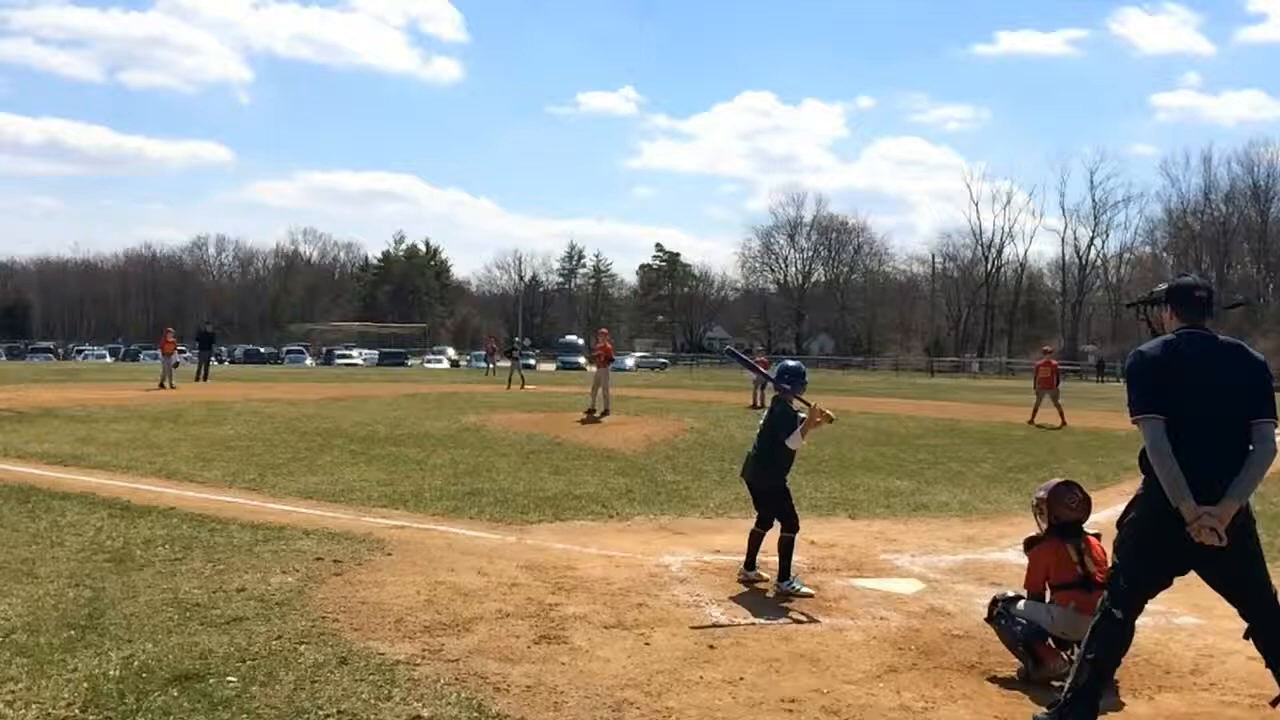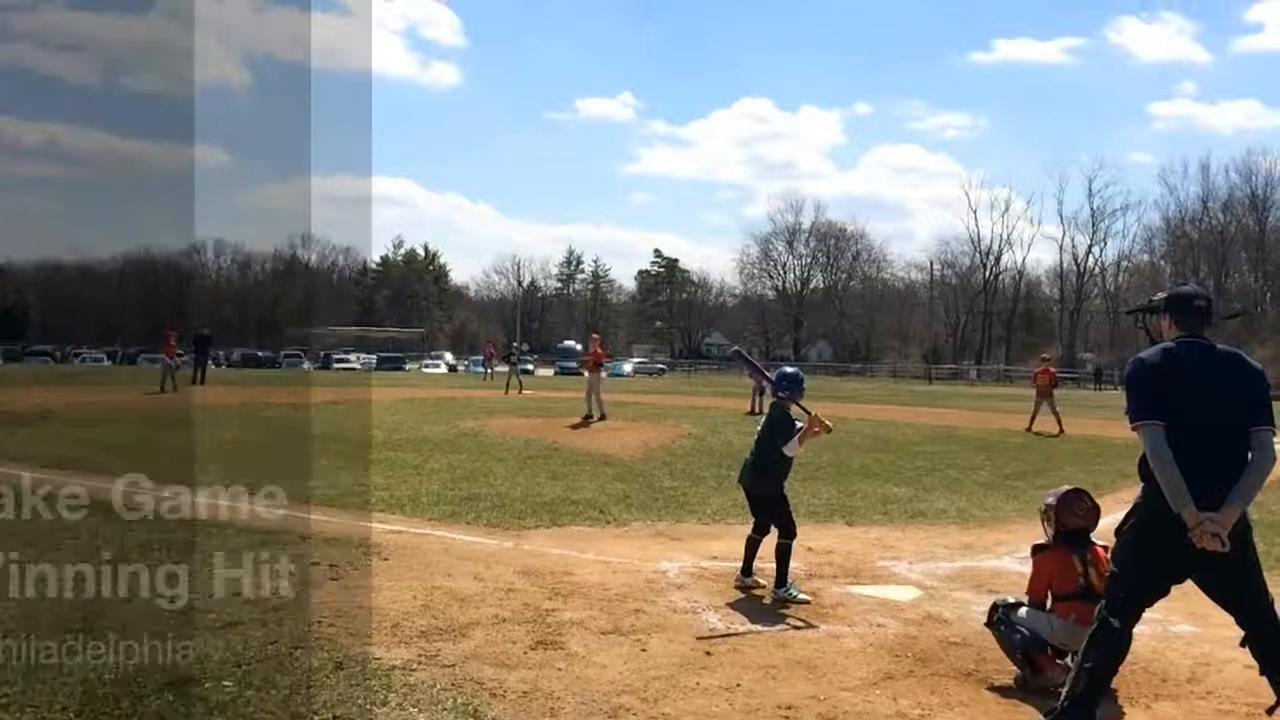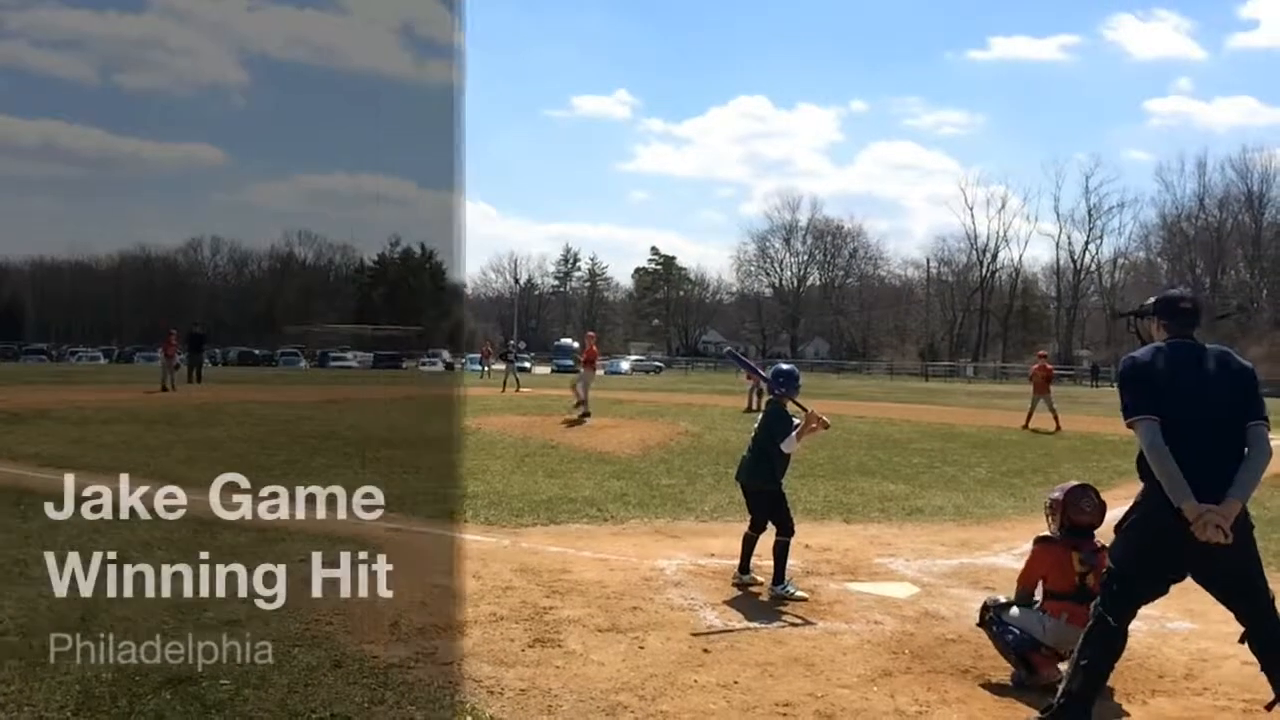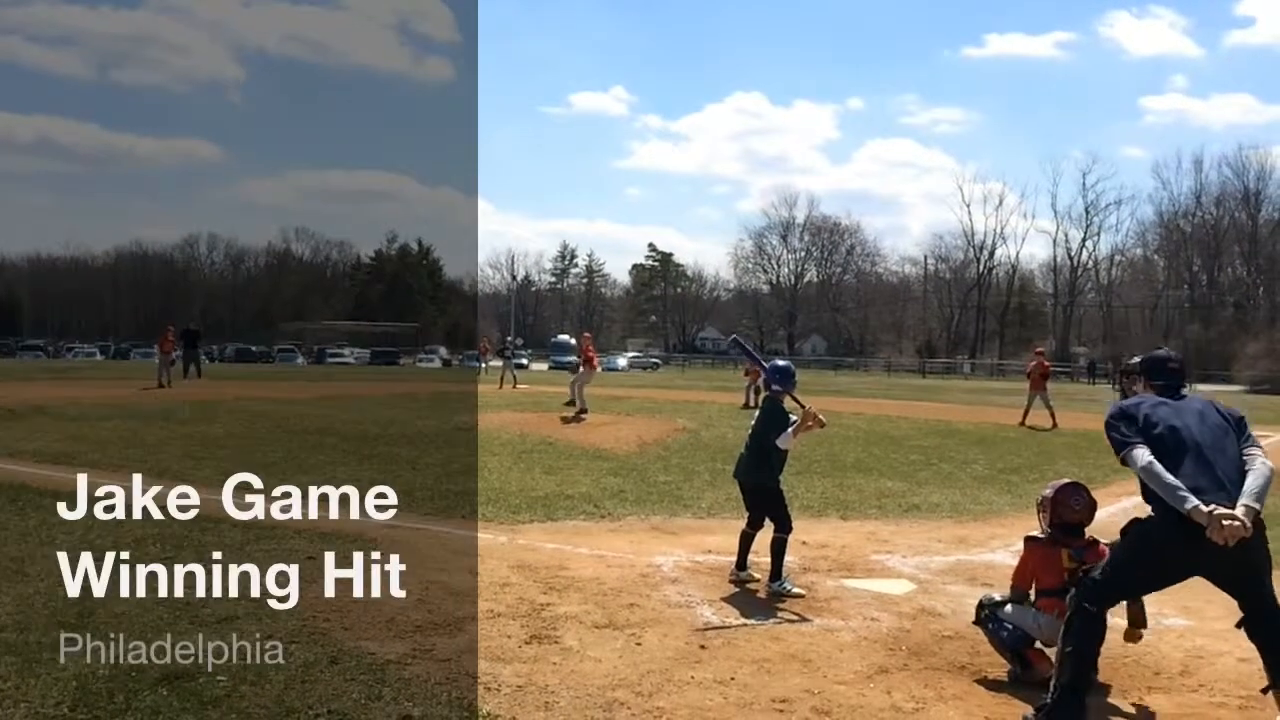
dt=0.4s
person 1, frame 1
left shoulder: (1148, 358)
left elbow: (1156, 439)
left wrist: (1188, 511)
right wrist: (1225, 509)
left hip: (1163, 508)
right hip: (1229, 513)
left knee: (1119, 608)
person 1, frame 2
left shoulder: (1148, 365)
left elbow: (1156, 446)
left wrist: (1189, 516)
right wrist: (1227, 516)
left hip: (1163, 516)
right hip: (1228, 520)
left knee: (1116, 617)
person 1, frame 3
left shoulder: (1139, 364)
right shoulder: (1237, 367)
left elbow: (1152, 441)
left wrist: (1189, 509)
right wrist: (1231, 508)
left hip: (1163, 513)
right hip: (1230, 518)
left knee: (1112, 610)
person 1, frame 4
left shoulder: (1127, 411)
right shoulder: (1224, 412)
left elbow: (1144, 464)
left wrist: (1199, 513)
right wrist: (1244, 513)
left hip: (1179, 526)
right hip: (1244, 531)
left knee: (1090, 598)
person 2, frame 1
left shoulder: (779, 405)
right shoulder: (784, 410)
left elbow: (799, 424)
right elbow: (792, 443)
left wrist: (818, 419)
right wrist: (811, 421)
left hip: (756, 471)
right hip: (768, 476)
left knee: (765, 519)
right knee: (790, 523)
left ankle: (748, 569)
right ankle: (784, 581)
person 2, frame 2
left shoulder: (777, 412)
right shoulder: (782, 417)
left elbow: (796, 433)
right elbow: (789, 450)
left wrist: (816, 429)
right wrist: (809, 430)
left hip: (753, 478)
right hip: (765, 482)
left knee: (762, 525)
right knee: (787, 530)
left ankle: (745, 575)
right ankle: (781, 588)
person 2, frame 3
left shoulder: (772, 409)
right shoulder: (779, 413)
left elbow: (793, 430)
right elbow: (787, 446)
left wrist: (813, 426)
right wrist: (807, 425)
left hip: (750, 475)
right hip: (763, 479)
left knee: (758, 523)
right knee: (785, 528)
left ankle: (742, 572)
right ankle: (778, 585)
person 2, frame 4
left shoulder: (769, 406)
right shoulder: (775, 409)
left elbow: (790, 427)
right elbow: (783, 442)
left wrist: (809, 423)
right wrist: (803, 422)
left hip: (748, 472)
right hip: (761, 476)
left knee: (756, 519)
right knee: (783, 524)
left ankle: (740, 569)
right ankle: (776, 581)
person 3, frame 1
left shoulder: (1042, 546)
right shoulder: (1094, 543)
left elbow: (1035, 598)
left hip: (1067, 619)
left knee: (1000, 606)
left ankle: (1046, 662)
person 3, frame 2
left shoulder: (1048, 554)
right shoulder: (1101, 553)
left elbow: (1036, 606)
left wrist: (1047, 642)
left hip: (1067, 631)
left knee: (1001, 611)
left ankle: (1044, 670)
person 3, frame 3
left shoulder: (1046, 548)
right shoulder: (1104, 554)
left elbow: (1022, 597)
left hip: (1056, 631)
left knee: (993, 610)
left ankle: (1039, 668)
person 3, frame 4
left shoulder: (1038, 547)
right shoulder: (1098, 550)
left elbow: (1017, 594)
right wrist: (1137, 625)
left hip: (1050, 627)
left knee: (990, 607)
left ankle: (1033, 665)
